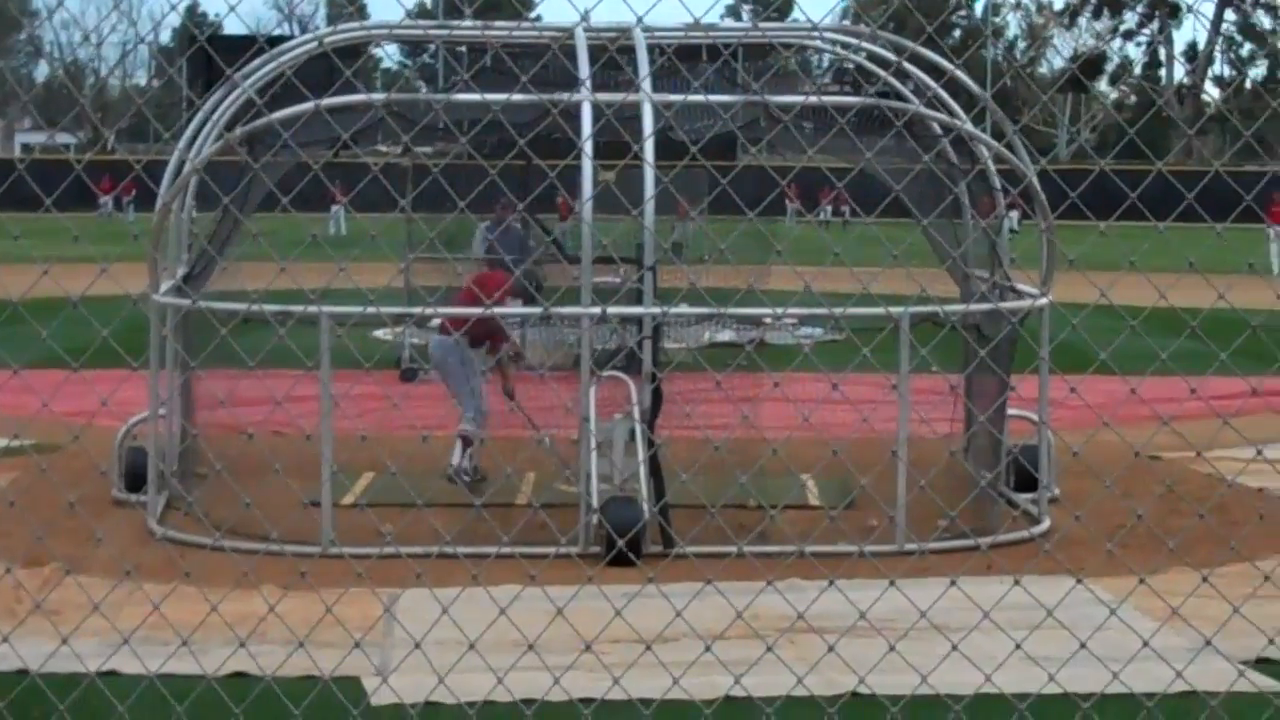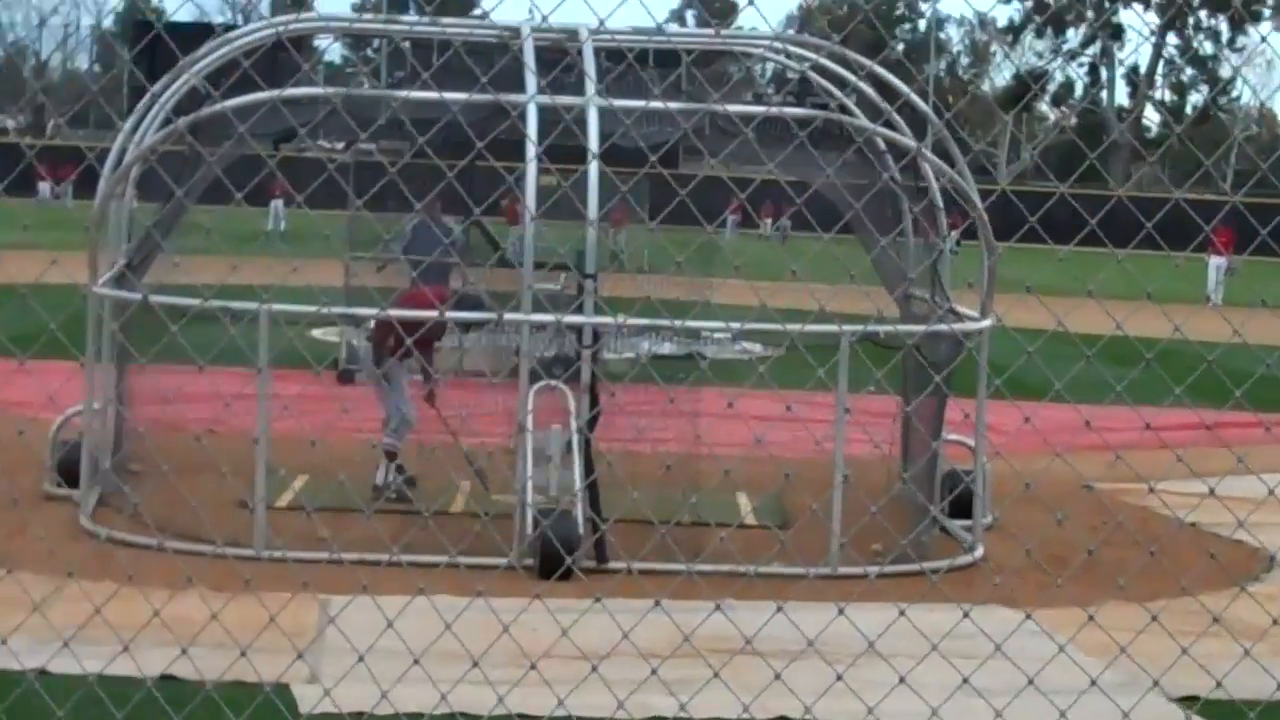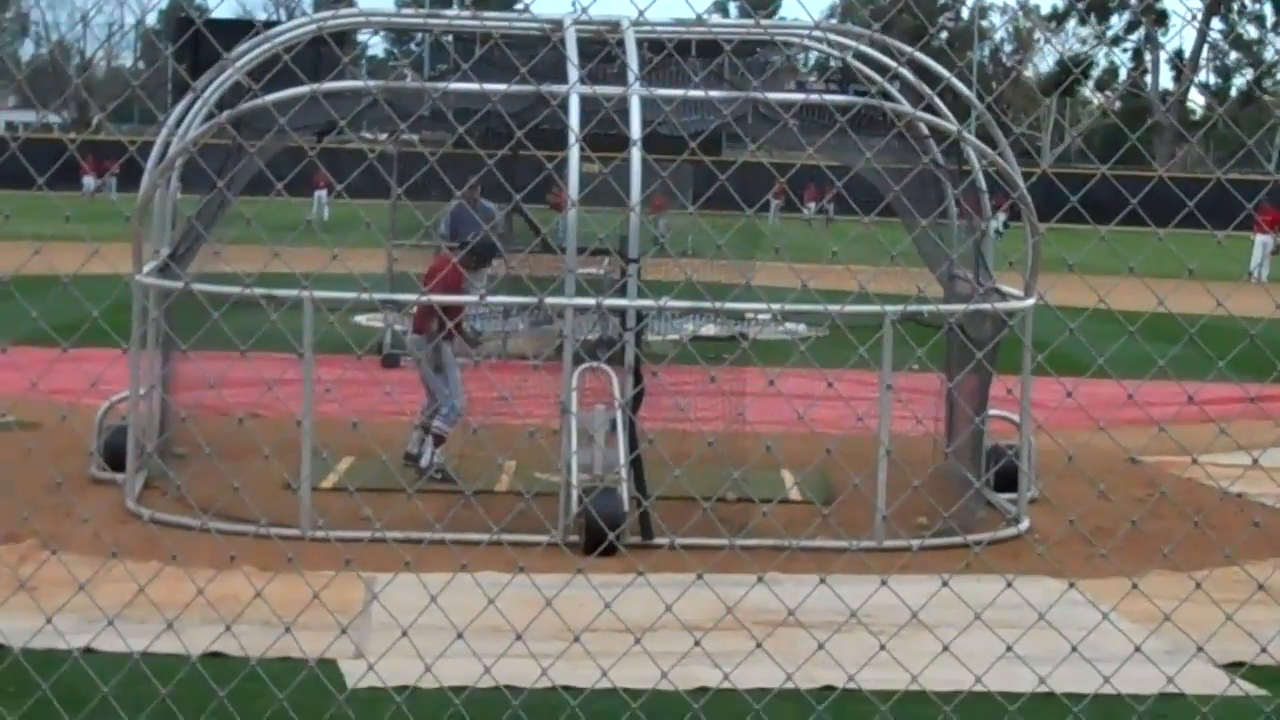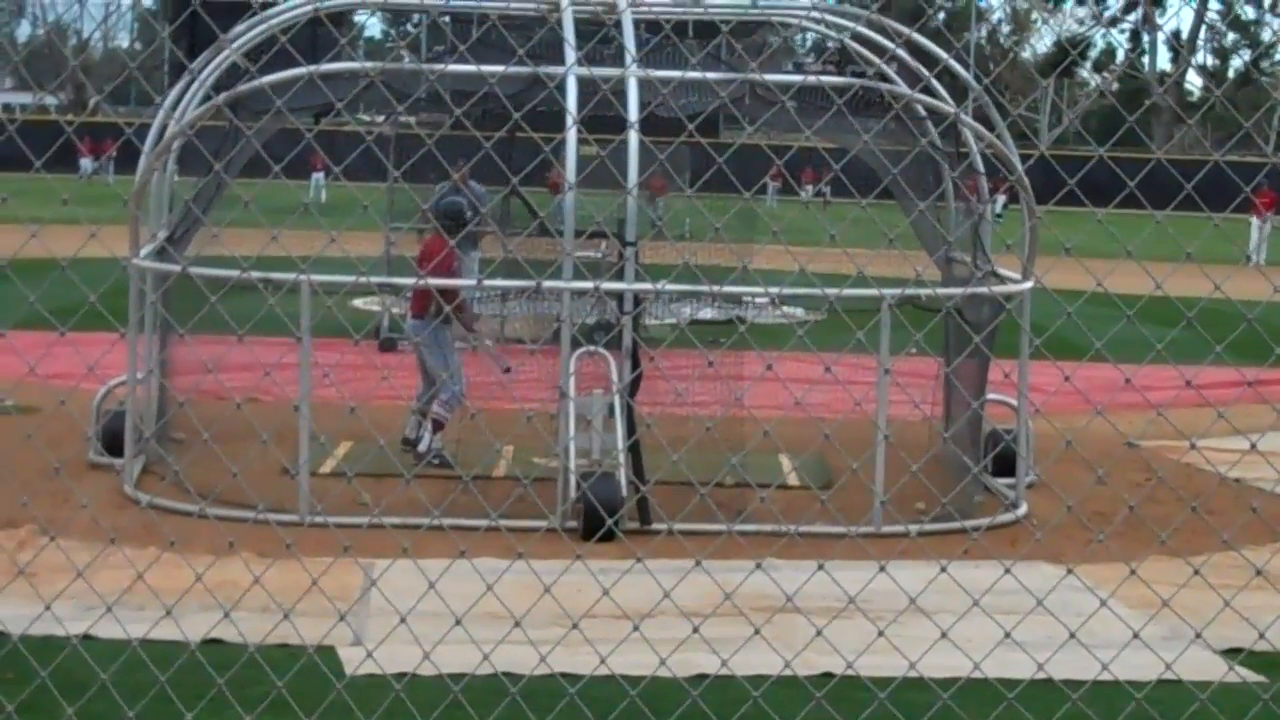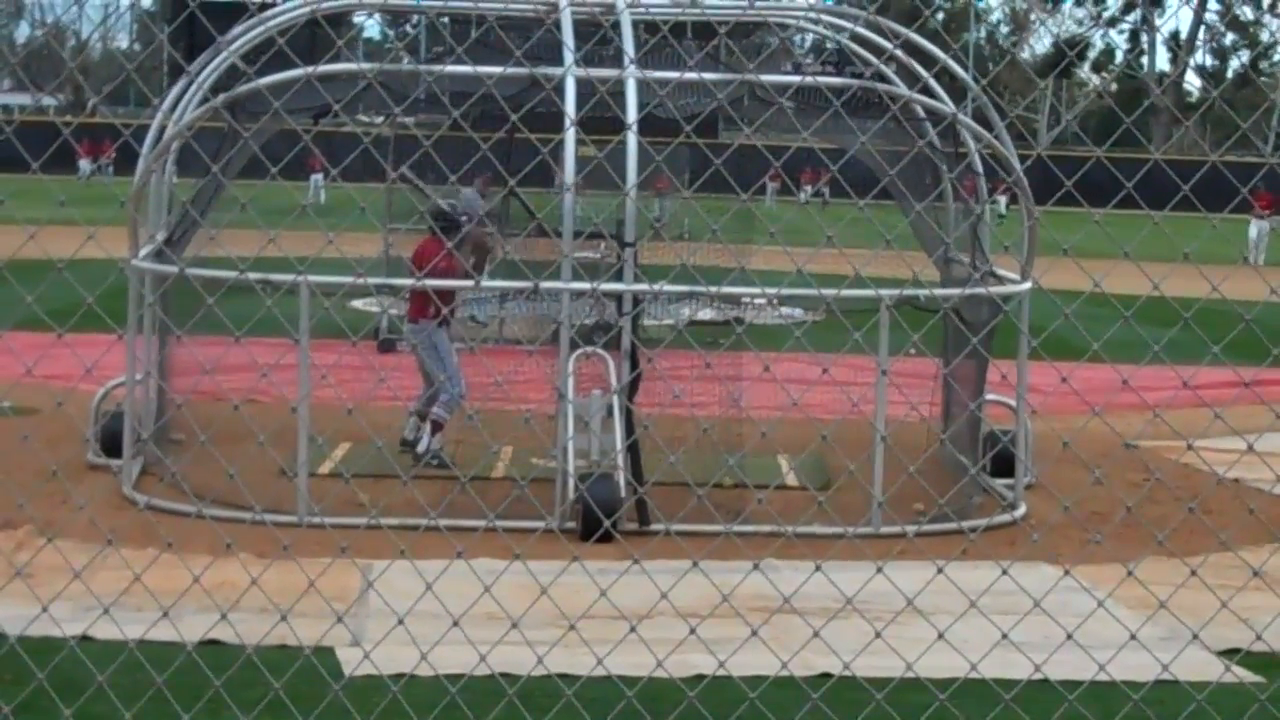
dt=0.7s
person 1, frame 1
left shoulder: (497, 298)
right shoulder: (498, 281)
left elbow: (494, 345)
left wrist: (506, 380)
right wrist: (509, 343)
left hip: (441, 343)
right hip: (454, 345)
left knee: (469, 407)
right knee: (477, 410)
left ankle: (464, 463)
right ankle: (458, 467)
person 1, frame 2
left shoulder: (439, 310)
right shoulder: (431, 301)
left elbow: (426, 346)
right elbow: (384, 325)
left wrist: (430, 383)
right wrist: (382, 368)
left hip: (396, 358)
right hip: (381, 357)
left knee: (402, 414)
right knee: (404, 417)
left ankle: (393, 469)
right ankle: (384, 484)
person 1, frame 3
left shoulder: (453, 264)
right shoulder: (449, 268)
right elbow: (431, 311)
left wrist: (464, 334)
right wrist: (436, 353)
left hip: (430, 341)
right hip: (429, 342)
left knee: (438, 400)
right knee: (454, 404)
left ankle: (414, 452)
right ankle: (429, 463)
person 1, frame 4
left shoulder: (444, 247)
right shoulder: (439, 249)
left elbow: (449, 291)
right elbow: (431, 296)
left wrist: (465, 312)
right wrist: (460, 317)
left hip: (424, 323)
right hip: (429, 325)
left knee: (433, 384)
right knee: (454, 388)
left ankle: (412, 436)
right ankle: (427, 448)
person 1, frame 5
left shoulder: (442, 248)
right shoulder: (431, 249)
left elbow: (469, 275)
right elbow: (454, 277)
left wrist: (480, 253)
right wrist: (468, 246)
left hip: (427, 326)
right hip: (427, 328)
left knee: (435, 385)
right knee: (454, 390)
left ankle: (411, 436)
right ankle: (427, 449)
